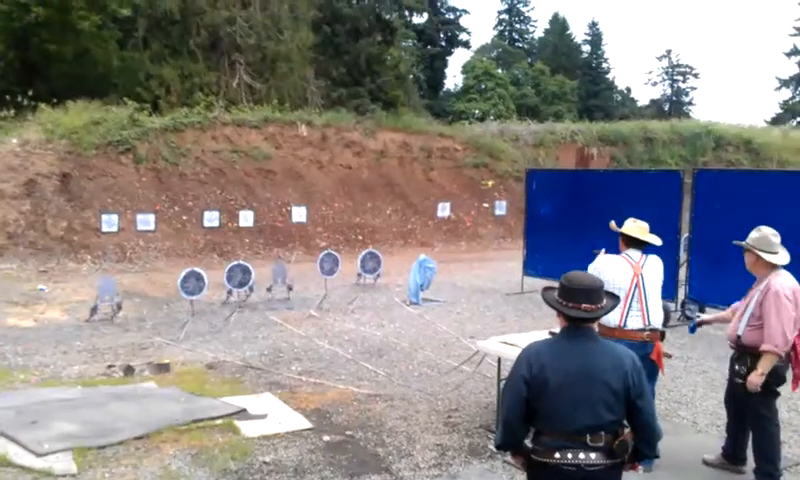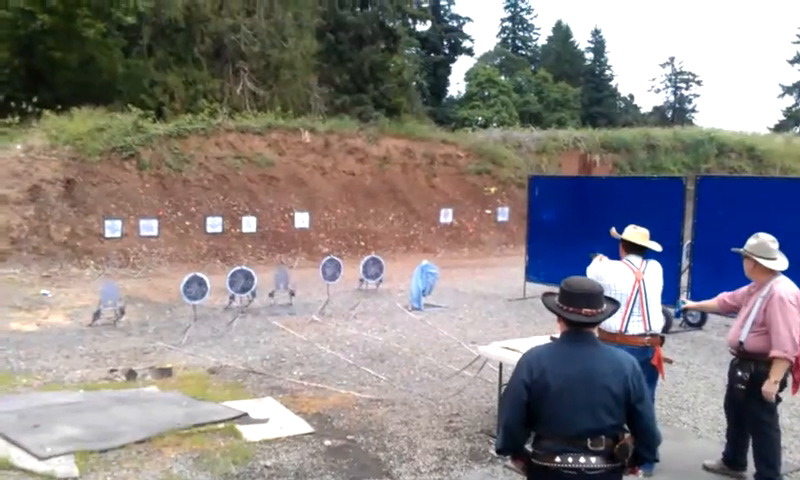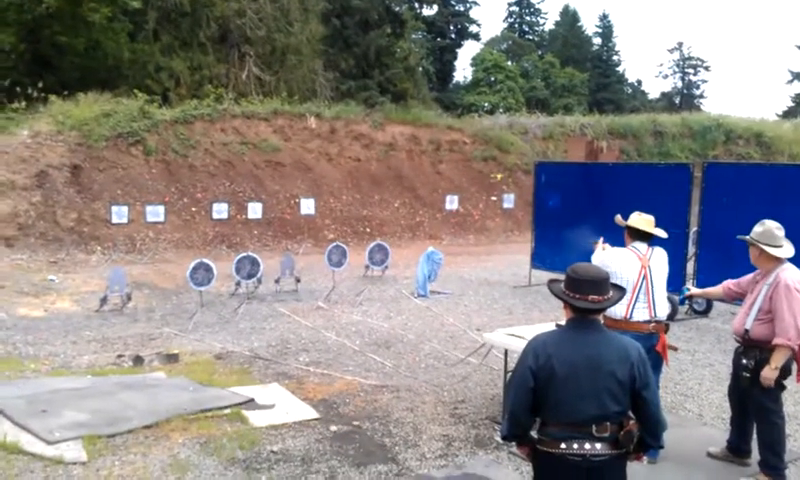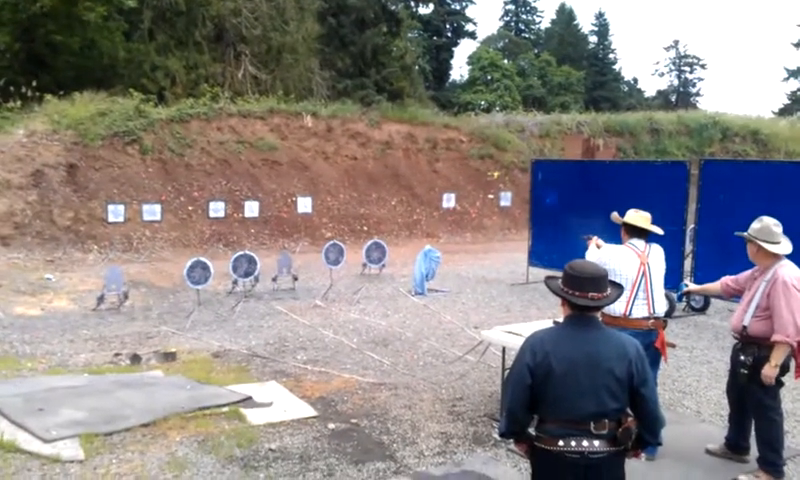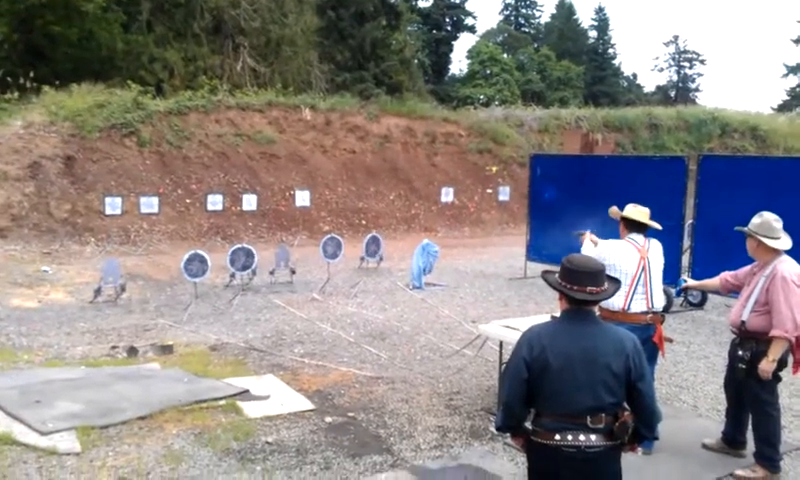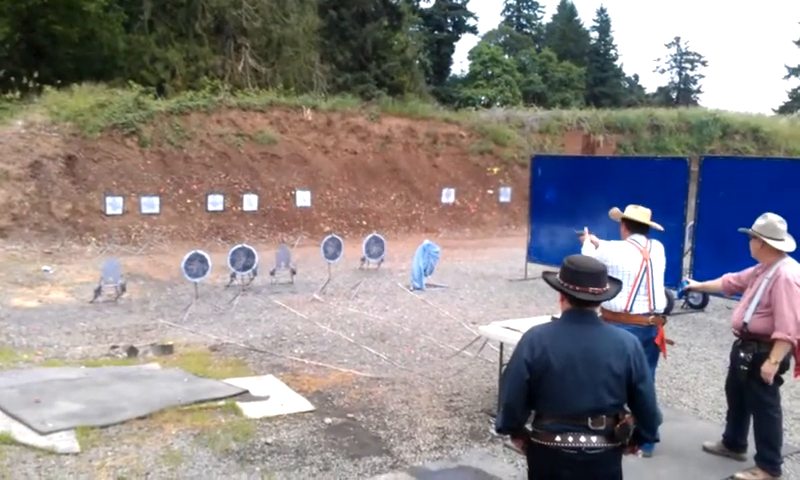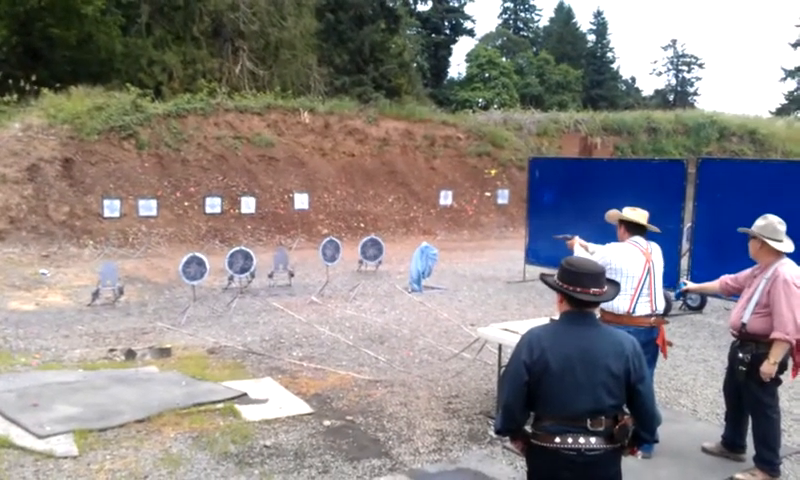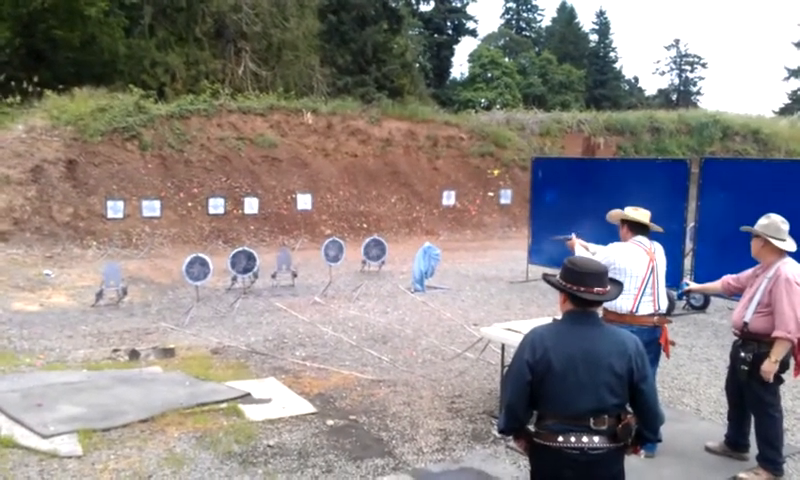
dt=0.4s
person 1, frame 1
left shoulder: (779, 287)
right shoulder: (764, 281)
left elbow: (778, 339)
right elbow: (741, 309)
left wrist: (760, 372)
right wrist: (712, 318)
left hip: (760, 364)
right hip: (744, 359)
left knee: (761, 419)
right knee: (735, 408)
right ankle: (732, 457)
person 1, frame 2
right shoulder: (758, 288)
right elbow: (727, 301)
left wrist: (773, 380)
right wrist: (695, 305)
left hip: (761, 370)
right hip: (743, 364)
left knee: (762, 425)
right knee: (735, 414)
person 1, frame 3
right shoulder: (762, 276)
right elbow: (731, 288)
left wrist: (774, 366)
right wrist: (700, 292)
left hip: (765, 358)
right hip: (747, 352)
left knee: (767, 413)
right knee: (739, 402)
right ankle: (737, 449)
person 1, frame 4
right shoulder: (760, 272)
right elbow: (729, 284)
left wrist: (774, 364)
right wrist: (698, 288)
left hip: (764, 354)
right hip: (745, 349)
left knee: (764, 410)
right knee: (738, 398)
right ankle: (736, 446)
person 1, frame 5
right shoulder: (759, 267)
right elbow: (728, 280)
left wrist: (771, 359)
right wrist: (697, 284)
left hip: (762, 349)
right hip: (743, 344)
left knee: (762, 405)
right knee: (735, 393)
right ankle: (732, 441)
person 1, frame 6
right shoulder: (762, 270)
right elbow: (732, 281)
left wrist: (774, 361)
right wrist: (700, 285)
left hip: (764, 351)
right hip: (745, 346)
left knee: (764, 407)
right knee: (736, 396)
right ankle: (733, 444)
person 1, frame 7
right shoulder: (760, 271)
right elbow: (727, 283)
left wrist: (773, 361)
right wrist: (696, 287)
left hip: (762, 352)
right hip: (743, 346)
left knee: (762, 408)
right knee: (734, 397)
right ankle: (732, 445)
person 1, frame 8
right shoulder: (762, 270)
right elbow: (730, 283)
left wrist: (774, 360)
right wrist: (699, 287)
left hip: (764, 351)
right hip: (745, 345)
left knee: (765, 407)
right knee: (737, 397)
right ankle: (735, 444)
person 2, frame 1
left shoulder: (606, 264)
right shoulder: (656, 264)
left elbow: (591, 278)
left hip: (612, 342)
right hip: (647, 344)
right ankle: (644, 457)
person 2, frame 2
left shoulder: (607, 270)
right shoulder: (655, 269)
left elbow: (591, 277)
left wrist: (596, 263)
left hip: (614, 347)
right hip: (648, 348)
right ankle: (645, 462)
person 2, frame 3
left shoulder: (613, 257)
right shoulder: (661, 256)
left elbow: (597, 266)
left wrist: (599, 250)
left hip: (620, 334)
right hip: (653, 335)
right ankle: (650, 449)
person 2, frame 4
left shoulder: (611, 254)
right shoulder: (657, 253)
left elbow: (593, 262)
left wrist: (593, 247)
left hip: (620, 331)
right hip: (651, 331)
right ankle: (649, 445)
person 2, frame 5
left shoulder: (611, 249)
right shoulder: (656, 248)
left elbow: (590, 259)
left wrist: (588, 242)
right wrist: (598, 241)
left hip: (618, 326)
right hip: (649, 326)
right ankle: (645, 440)
person 2, frame 6
left shoulder: (613, 250)
right shoulder: (658, 249)
left wrist: (587, 243)
right wrist: (598, 242)
left hip: (620, 327)
right hip: (651, 328)
right ankle: (646, 442)
person 2, frame 7
left shoulder: (614, 252)
right shoulder: (655, 250)
left wrist: (578, 248)
right wrist: (586, 245)
left hip: (619, 329)
right hip: (650, 329)
right ankle: (645, 443)
person 2, frame 8
left shoulder: (618, 251)
right shoulder: (657, 250)
left wrist: (578, 248)
right wrist: (587, 245)
left hip: (622, 328)
right hip: (652, 329)
right ankle: (648, 442)
person 3, frame 1
left shoulder: (533, 357)
right shoulder: (625, 360)
left elbow: (511, 414)
right elbow: (646, 420)
left wrist: (516, 450)
right wrist: (639, 455)
person 3, frame 2
left shoulder: (534, 361)
right shoulder: (625, 364)
left elbow: (512, 419)
right elbow: (645, 423)
left wrist: (517, 454)
right wrist: (638, 460)
person 3, frame 3
left shoulder: (540, 348)
right shoulder: (630, 351)
left elbow: (517, 404)
right elbow: (650, 410)
left wrist: (522, 440)
right wrist: (642, 446)
left hip: (555, 459)
right hip: (608, 461)
person 3, frame 4
left shoulder: (538, 345)
right shoulder: (628, 348)
left elbow: (515, 401)
right elbow: (648, 407)
left wrist: (520, 437)
right wrist: (640, 443)
left hip: (553, 457)
right hip: (606, 459)
person 3, frame 5
left shoulder: (535, 339)
right shoulder: (625, 342)
left elbow: (512, 395)
right elbow: (645, 401)
left wrist: (517, 431)
right wrist: (636, 437)
left hip: (549, 452)
right hip: (603, 454)
person 3, frame 6
left shoulder: (536, 340)
right shoulder: (626, 344)
left elbow: (512, 397)
right elbow: (646, 403)
left wrist: (516, 433)
right wrist: (638, 439)
left hip: (550, 453)
right hip: (603, 457)
person 3, frame 7
left shoulder: (535, 341)
right shoulder: (625, 345)
left elbow: (511, 398)
right elbow: (645, 404)
left wrist: (515, 434)
right wrist: (638, 440)
left hip: (549, 455)
right hip: (603, 458)
person 3, frame 8
left shoulder: (538, 340)
right shoulder: (628, 344)
left elbow: (514, 398)
right elbow: (647, 403)
left wrist: (519, 433)
right wrist: (641, 439)
left hip: (552, 454)
right hip: (606, 456)
